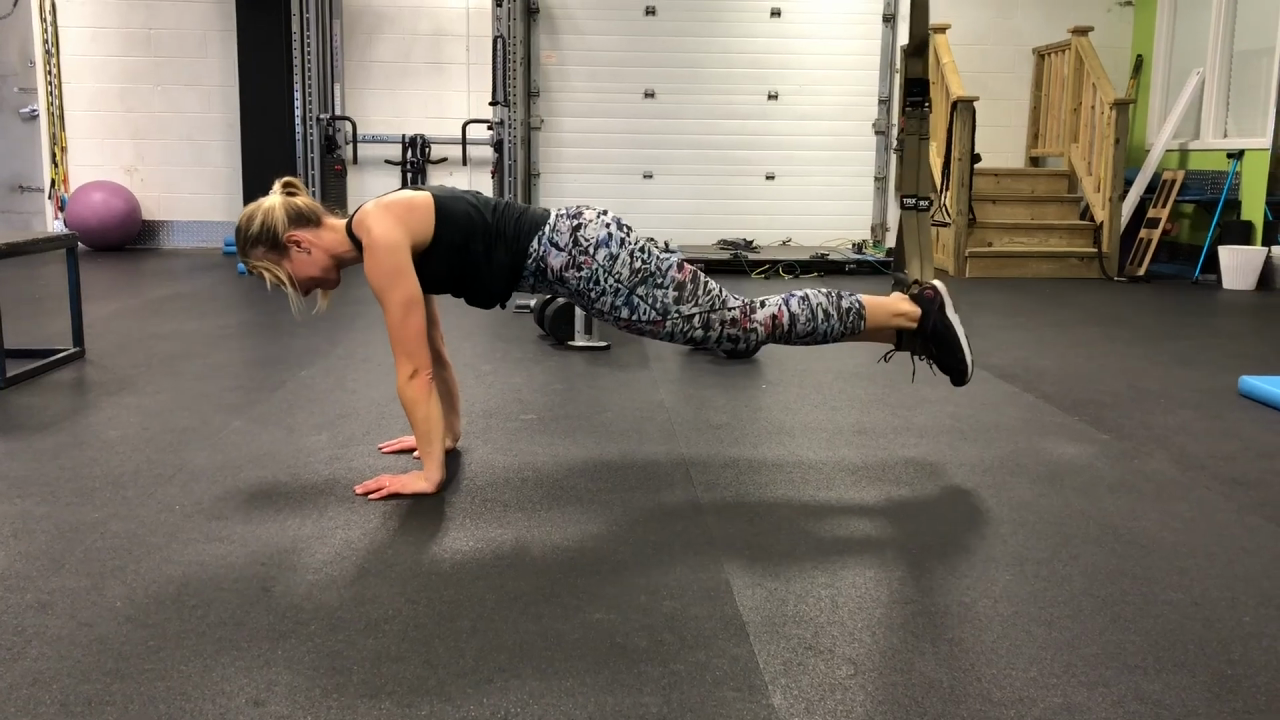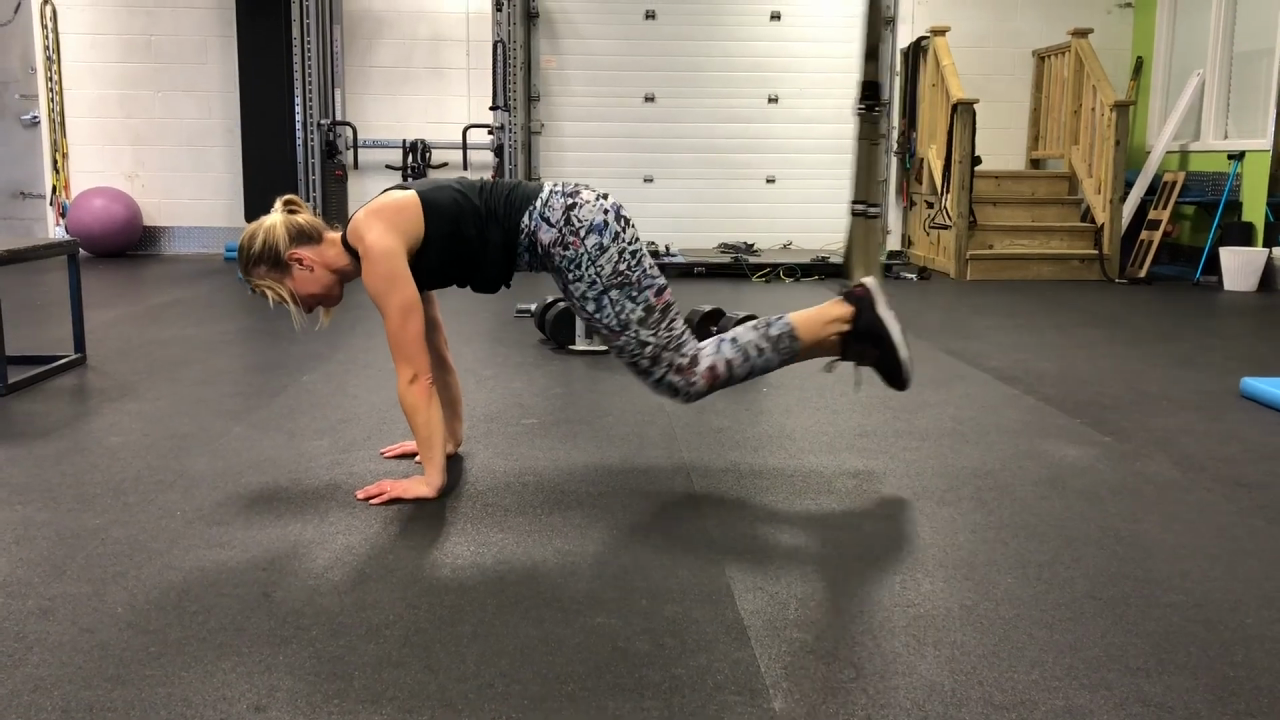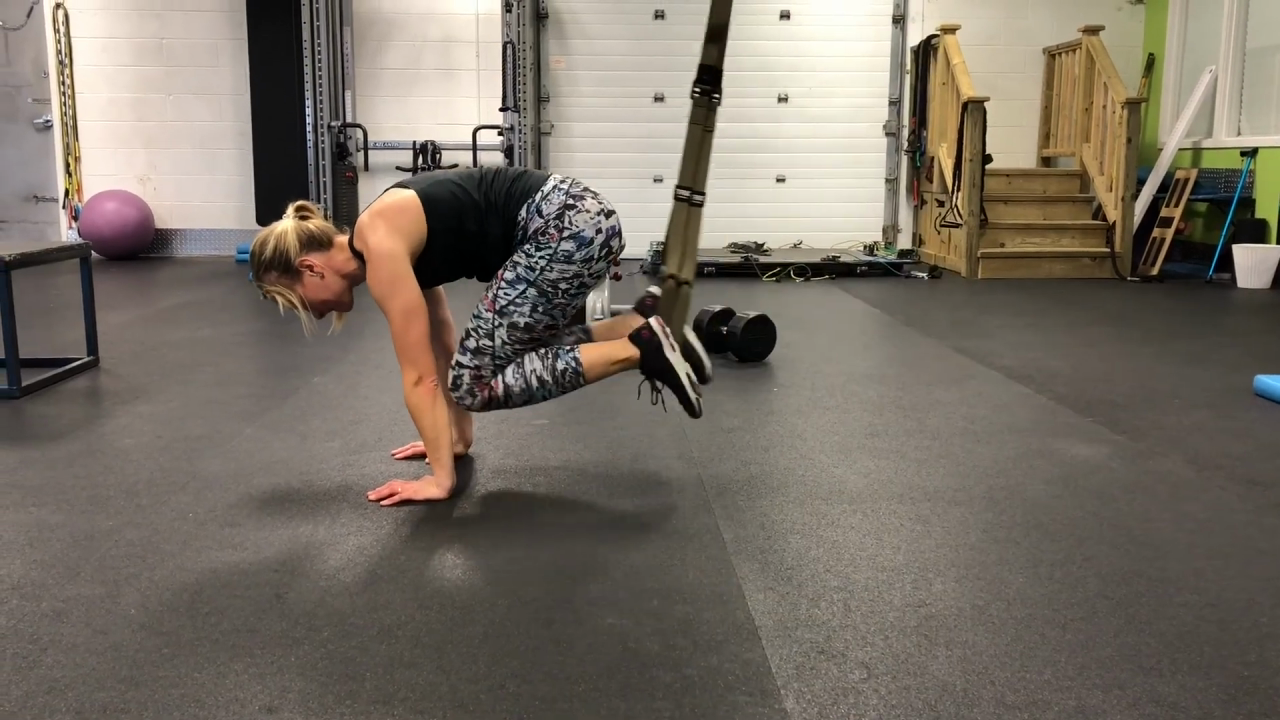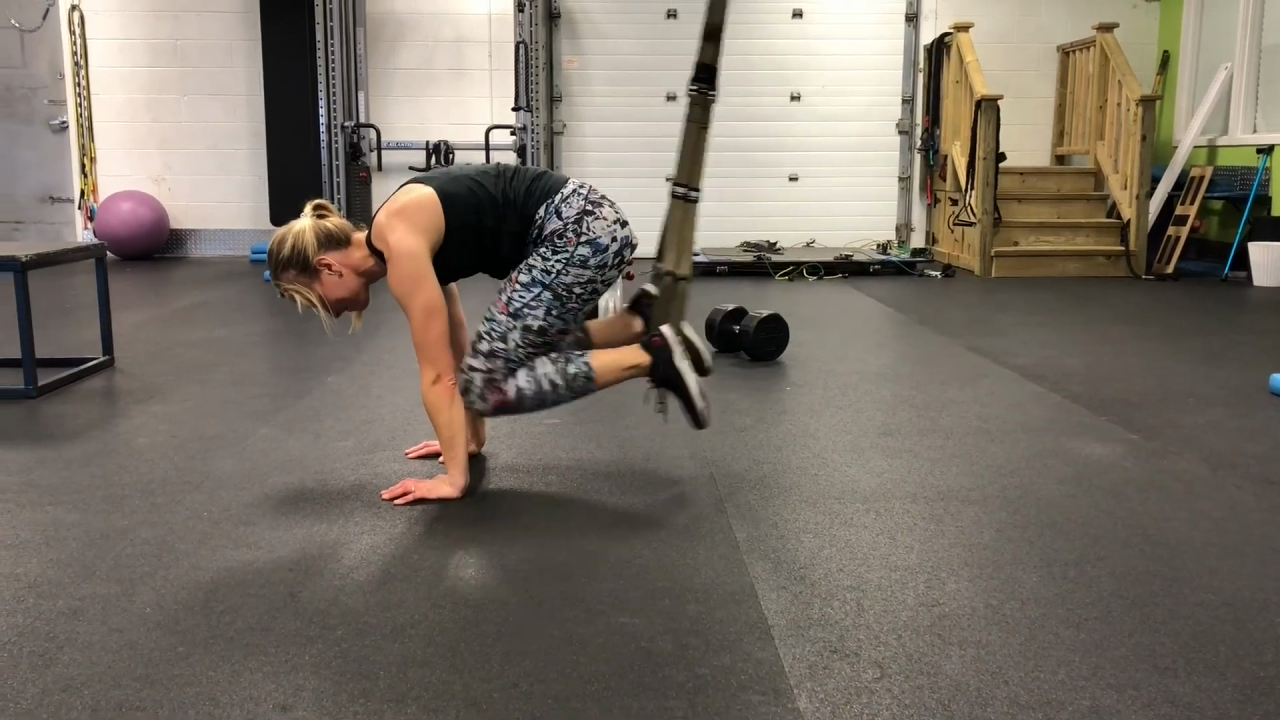
dt=0.7s
person 1, frame 1
left shoulder: (379, 236)
right shoulder: (386, 238)
left elbow: (413, 367)
right elbow: (433, 353)
left wrist: (431, 470)
right wrist: (447, 431)
left hip: (581, 254)
right hip: (572, 252)
left knee: (746, 323)
right knee: (744, 324)
left ankle: (915, 311)
right ankle: (906, 327)
person 1, frame 2
left shoulder: (374, 245)
right shoulder: (385, 245)
left elbow: (413, 373)
right elbow: (434, 354)
left wrist: (431, 477)
right wrist: (448, 438)
left hip: (571, 226)
right hip: (567, 228)
left knee: (684, 373)
right knee: (682, 364)
left ankle: (847, 314)
right ankle: (848, 334)
person 1, frame 3
left shoulder: (378, 248)
right shoulder: (396, 239)
left elbow: (420, 376)
right elbow: (443, 350)
left wrist: (441, 479)
right wrist: (456, 437)
left hip: (567, 226)
right hip: (579, 220)
left knee: (476, 381)
right knee: (503, 362)
left ankle: (637, 350)
right ankle: (641, 325)
person 1, frame 4
left shoulder: (399, 245)
right shoulder: (403, 237)
left elbow: (438, 373)
right elbow: (456, 350)
left wrist: (454, 477)
right wrist: (470, 437)
left hip: (581, 228)
right hip: (588, 225)
left knee: (486, 386)
right knee: (519, 358)
left ankle: (648, 357)
right ankle: (640, 323)
